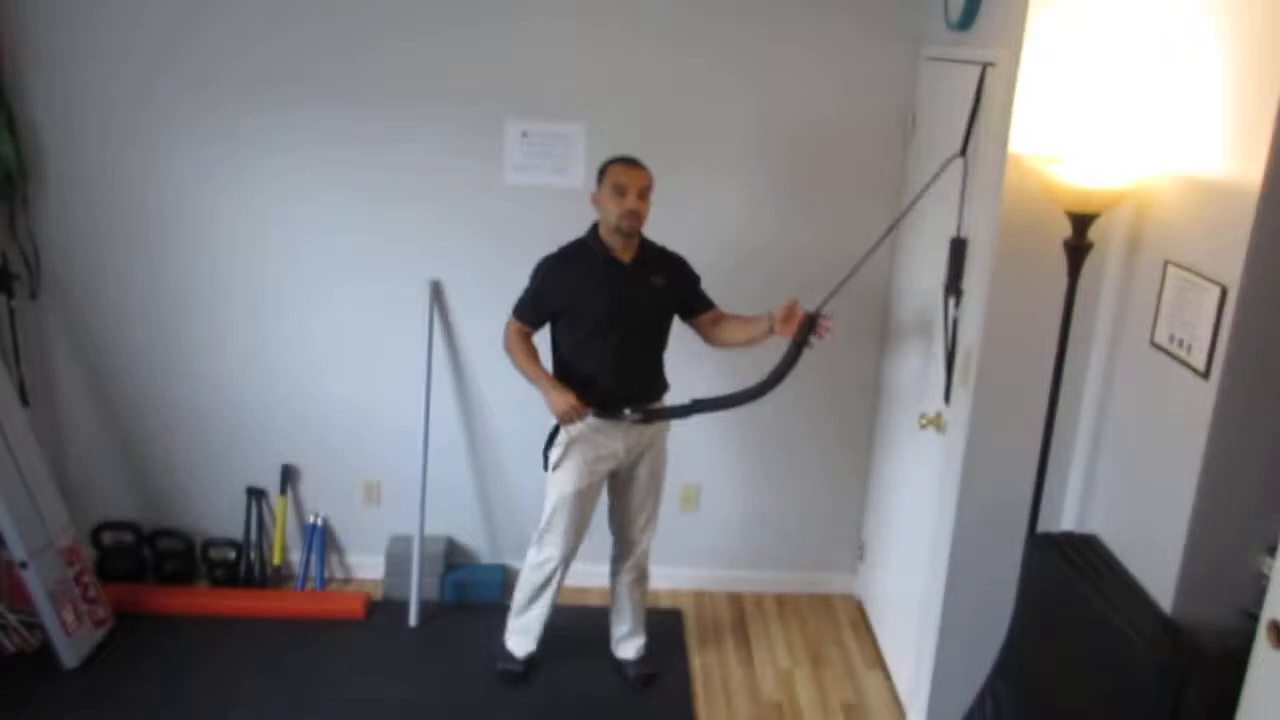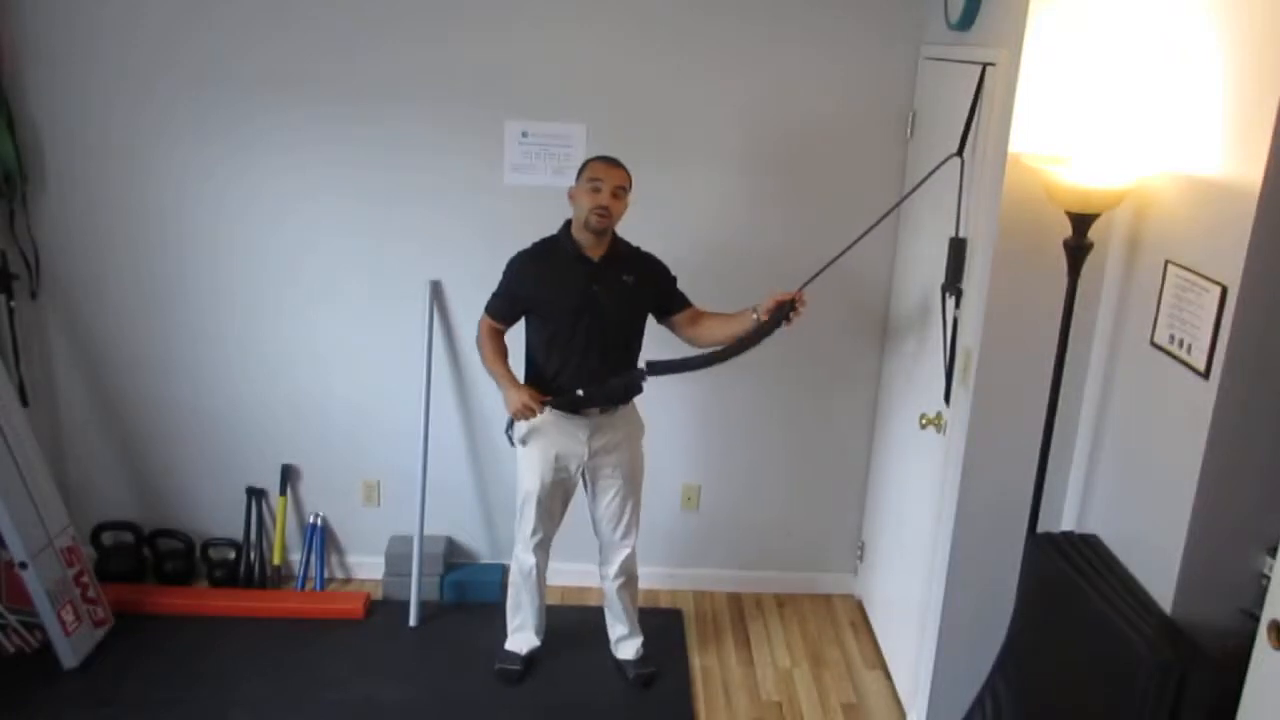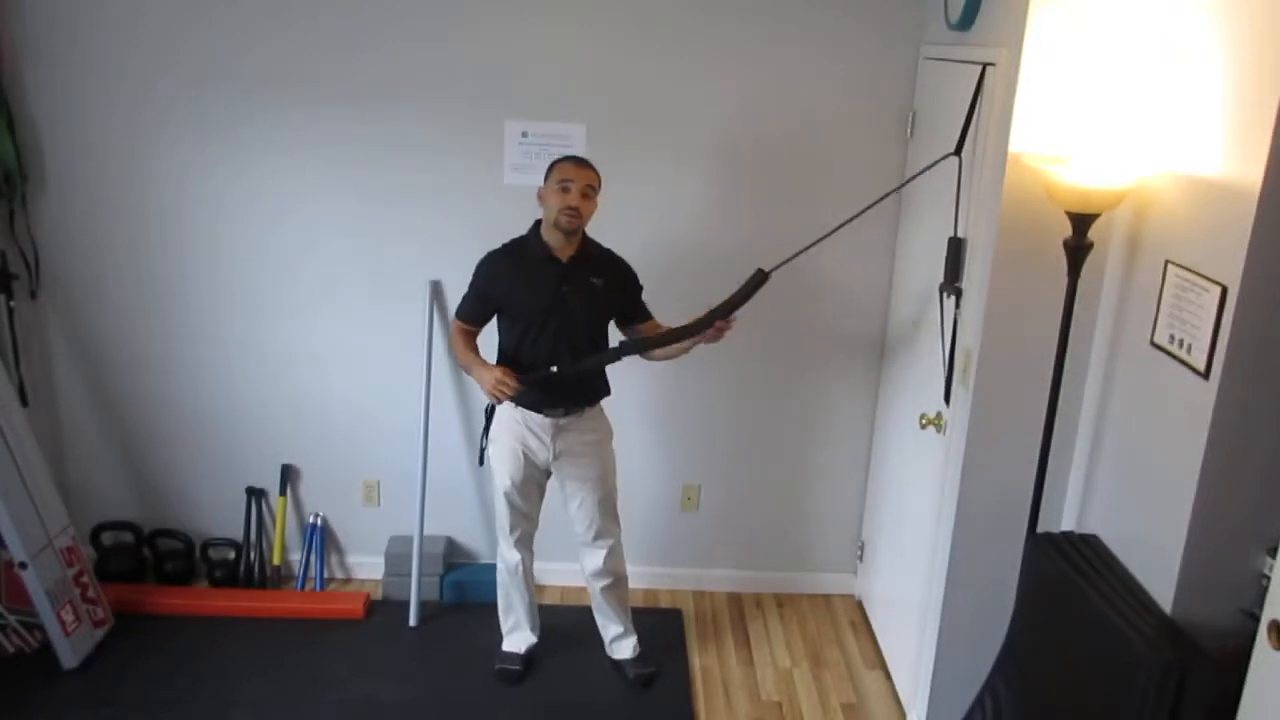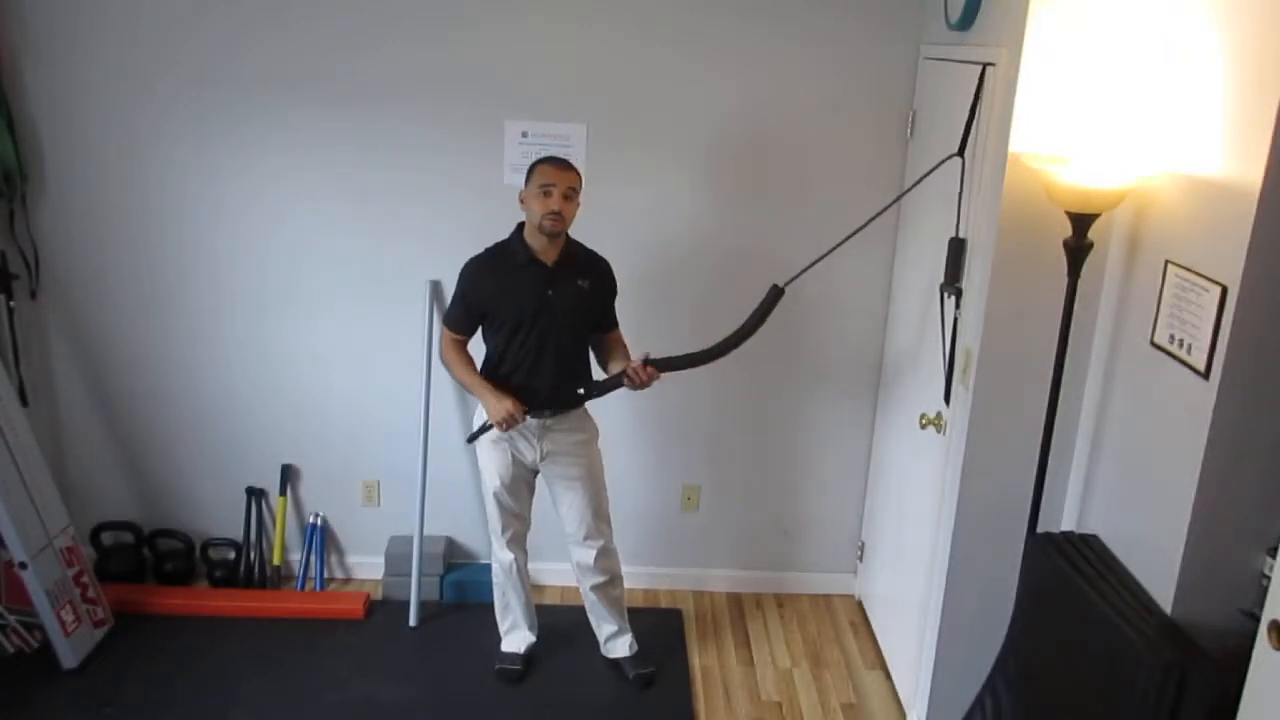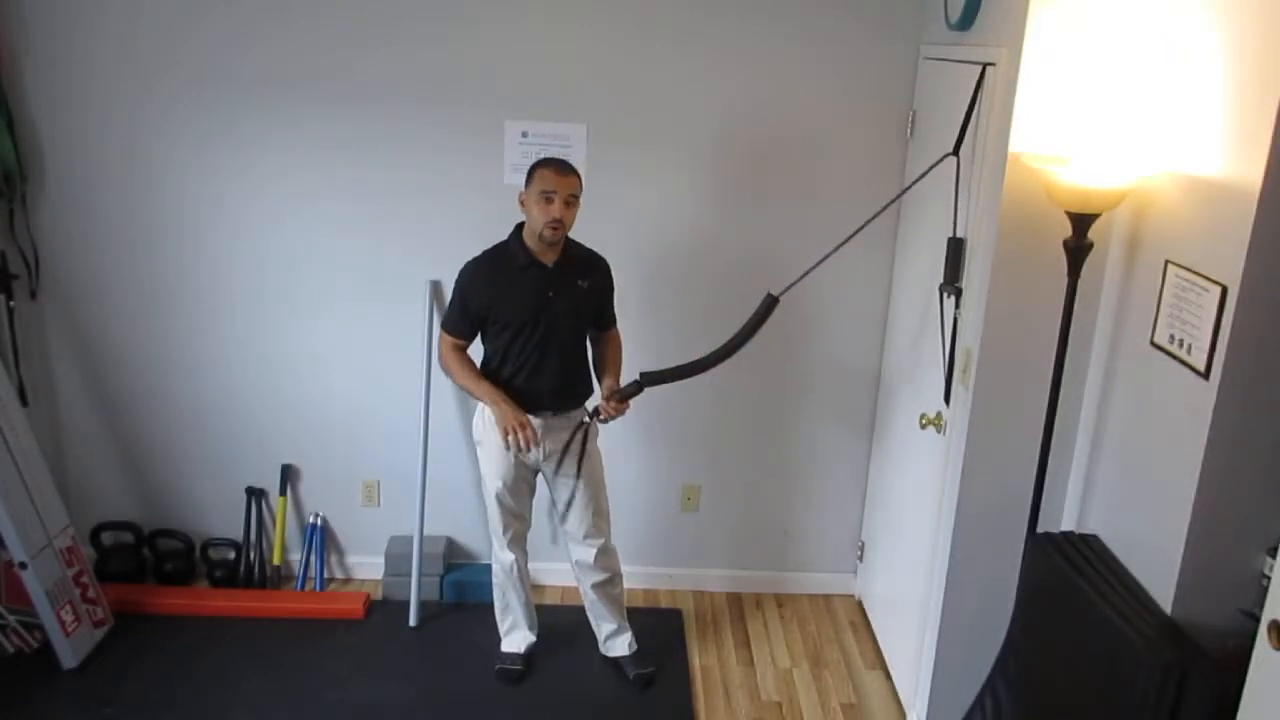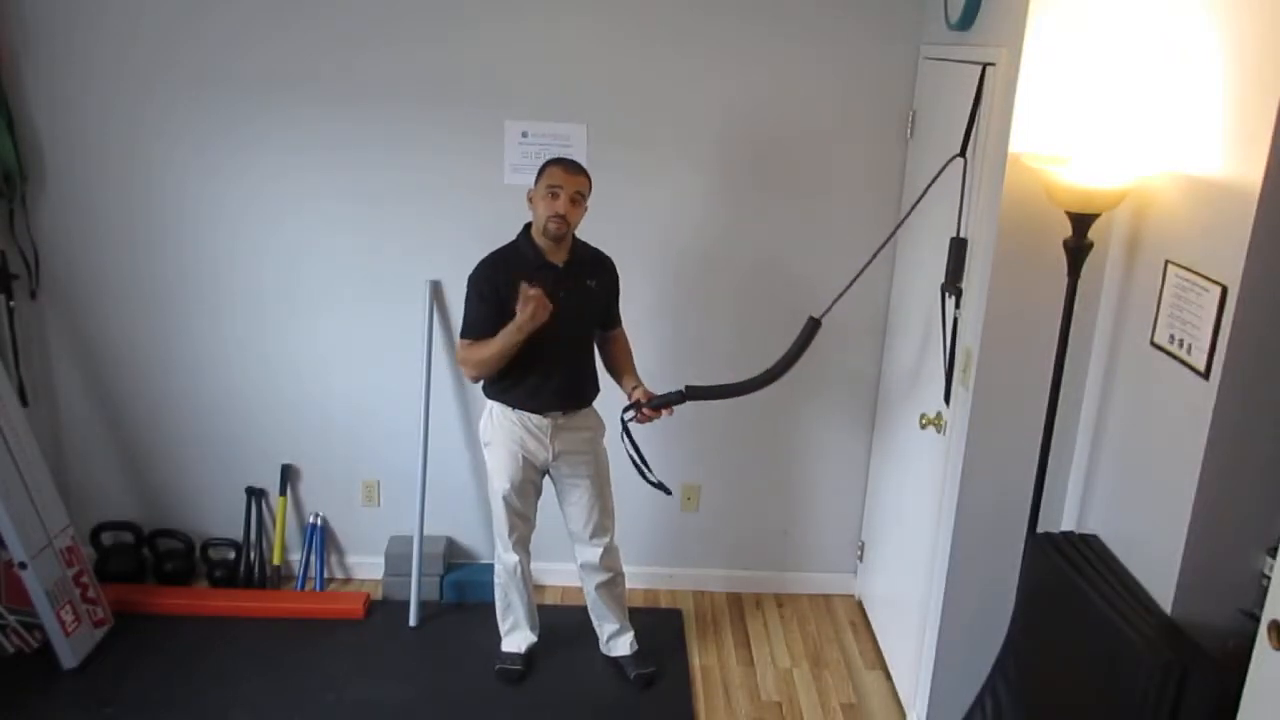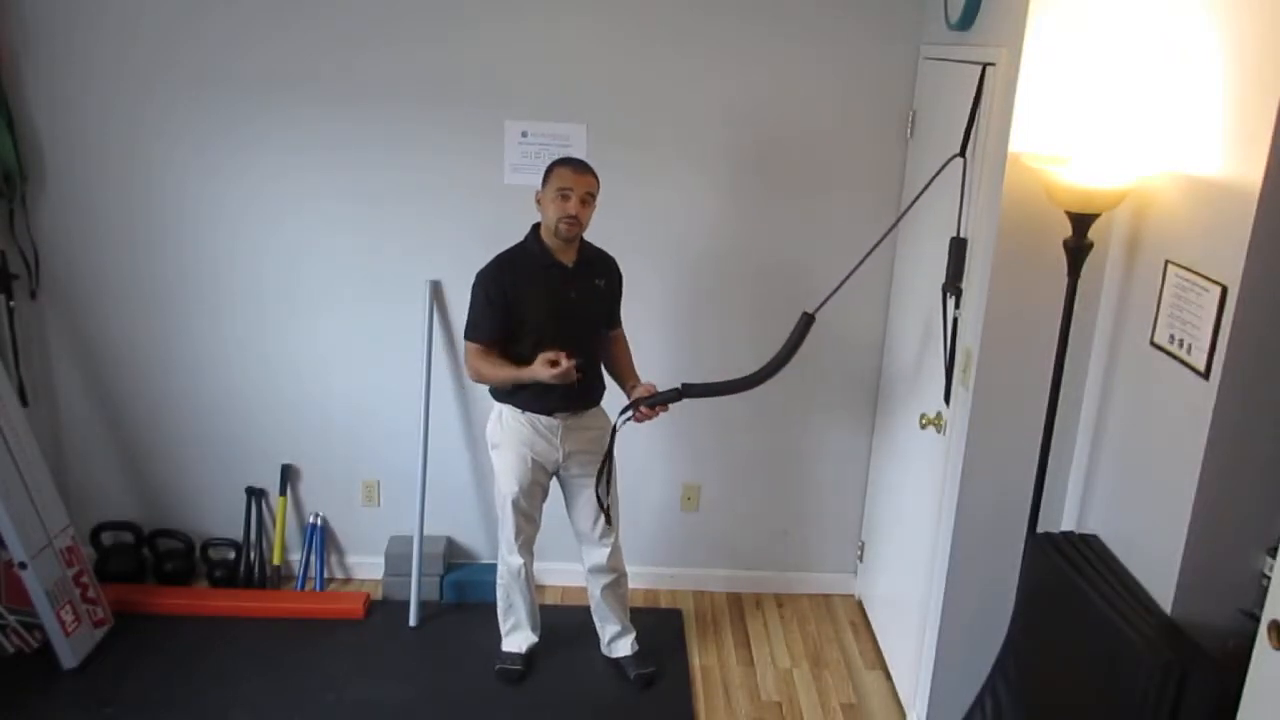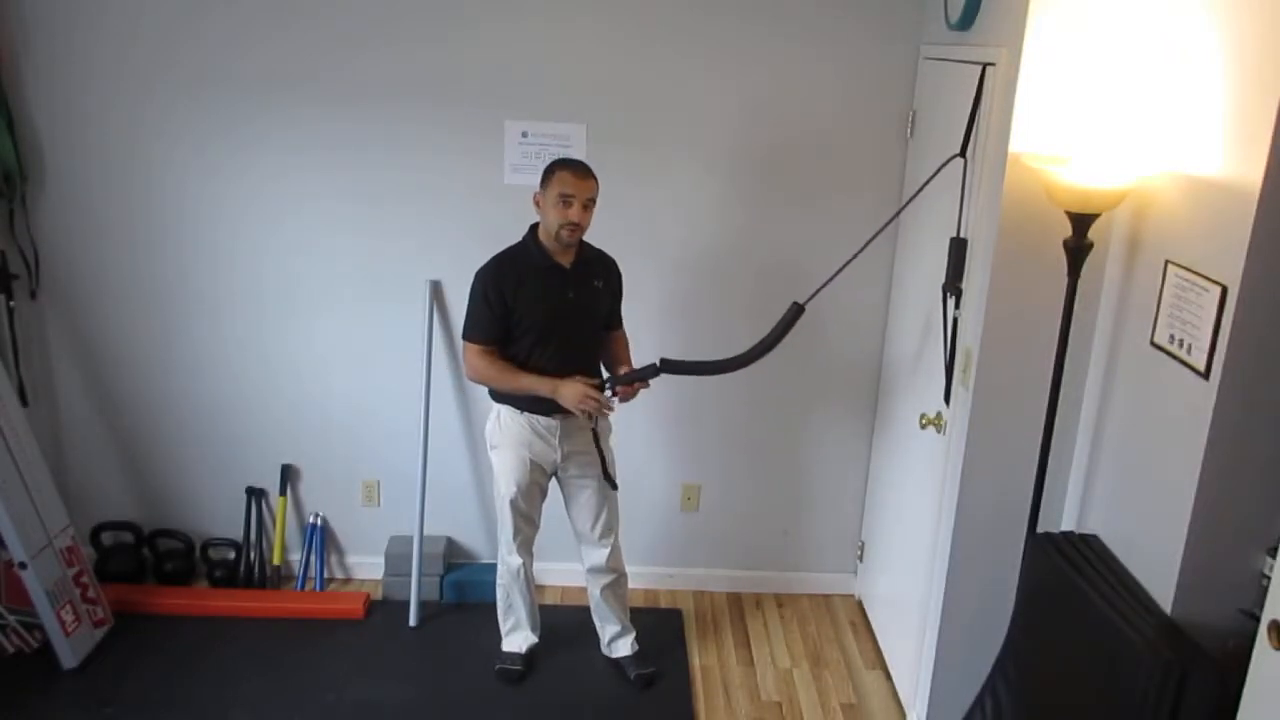
dt=0.4s
person 1, frame 1
left shoulder: (670, 269)
right shoulder: (561, 268)
left elbow: (714, 327)
right elbow: (516, 335)
left wrist: (770, 325)
right wrist: (550, 387)
left hip: (646, 428)
right hip: (583, 427)
left knee: (635, 545)
right knee: (557, 543)
left ankle: (628, 645)
right ankle: (518, 640)
person 1, frame 2
left shoulder: (644, 269)
right shoulder: (532, 263)
left elbow: (693, 326)
right elbow: (490, 329)
left wrist: (757, 316)
right wrist: (505, 382)
left hip: (616, 426)
right hip: (548, 425)
left knee: (620, 543)
right knee: (532, 541)
left ankle: (627, 644)
right ankle: (521, 639)
person 1, frame 3
left shoulder: (612, 270)
right shoulder: (501, 264)
left elbow: (648, 339)
right elbow: (460, 332)
left wrist: (695, 336)
right wrist: (480, 368)
left hip: (585, 424)
right hip: (517, 422)
left knee: (601, 542)
right knee: (514, 541)
left ankle: (622, 644)
right ankle: (517, 639)
person 1, frame 4
left shoulder: (594, 270)
right shoulder: (484, 269)
left elbow: (607, 339)
right elbow: (451, 344)
left wrist: (626, 366)
right wrist: (487, 394)
left hip: (571, 425)
right hip: (502, 428)
left knee: (593, 542)
right knee: (507, 542)
left ankle: (618, 643)
right ankle: (516, 639)
person 1, frame 5
left shoulder: (593, 269)
right shoulder: (483, 272)
left elbow: (606, 336)
right elbow: (450, 351)
left wrist: (610, 385)
right wrist: (499, 405)
left hip: (572, 423)
right hip: (504, 426)
left knee: (592, 541)
right knee: (508, 544)
left ankle: (618, 642)
right ankle: (516, 639)
person 1, frame 6
left shoulder: (600, 268)
right shoulder: (495, 271)
right elbow: (470, 365)
left wrist: (632, 384)
right wrist: (522, 325)
left hip: (579, 423)
right hip: (512, 424)
left knee: (597, 541)
right knee: (512, 544)
left ankle: (619, 642)
right ankle: (517, 639)
person 1, frame 7
left shoulder: (605, 268)
right shoulder: (501, 273)
right elbow: (476, 361)
left wrist: (632, 385)
right wrist: (531, 371)
left hip: (587, 423)
right hip: (521, 425)
left knee: (602, 542)
right knee: (515, 545)
left ankle: (619, 642)
right ankle: (517, 640)
person 1, frame 8
left shoulder: (604, 269)
right shoulder: (500, 273)
right elbow: (477, 364)
left wrist: (625, 371)
right wrist: (555, 387)
left hip: (587, 425)
right hip: (520, 426)
left knee: (602, 543)
right knee: (516, 545)
left ankle: (619, 642)
right ankle: (518, 640)
